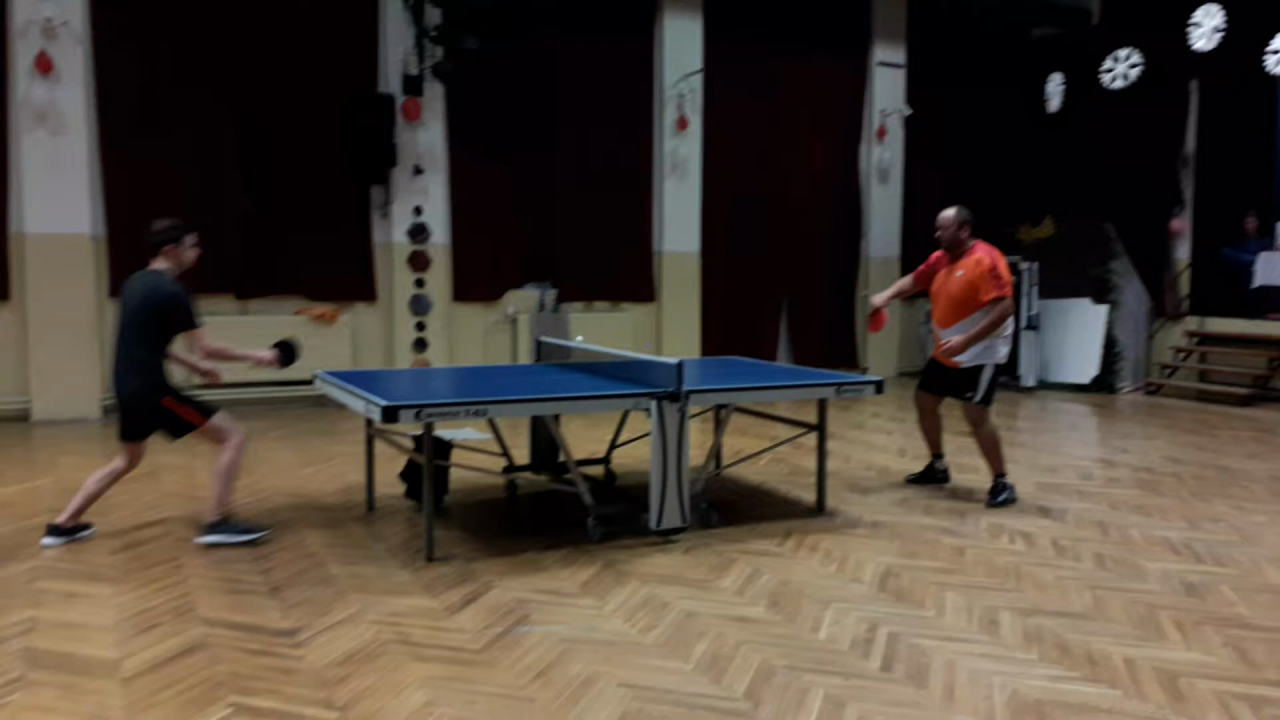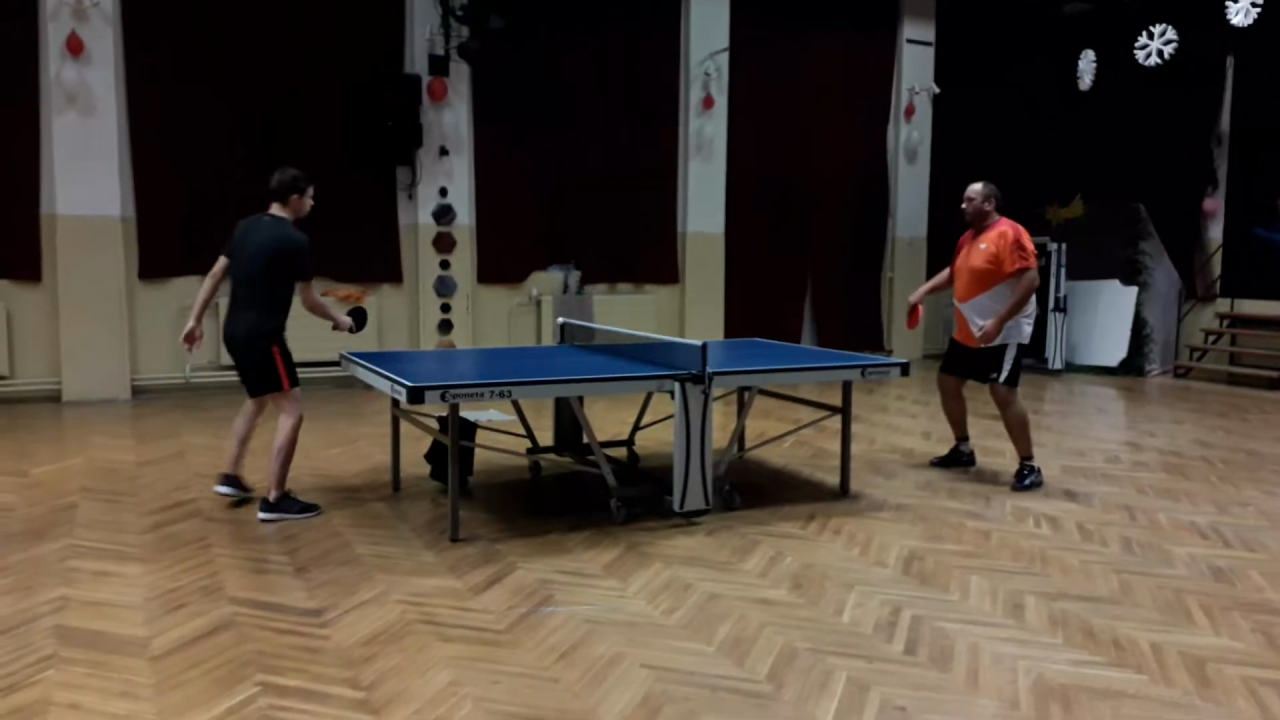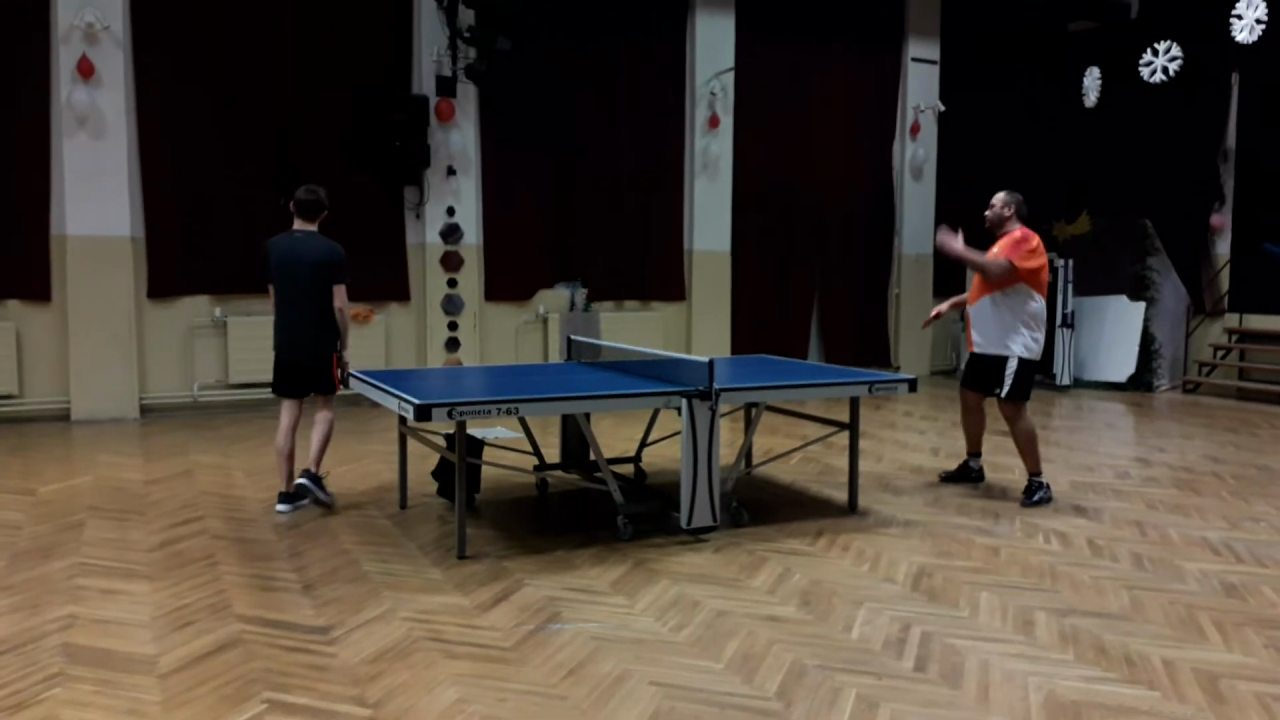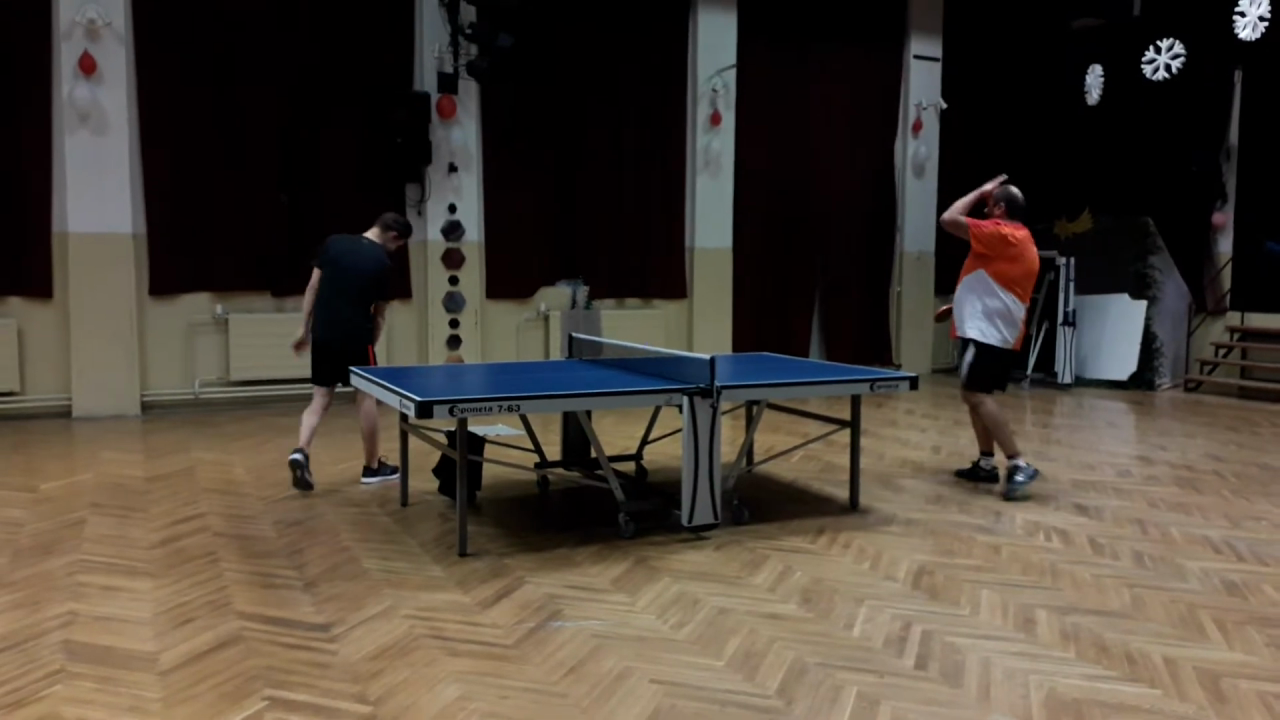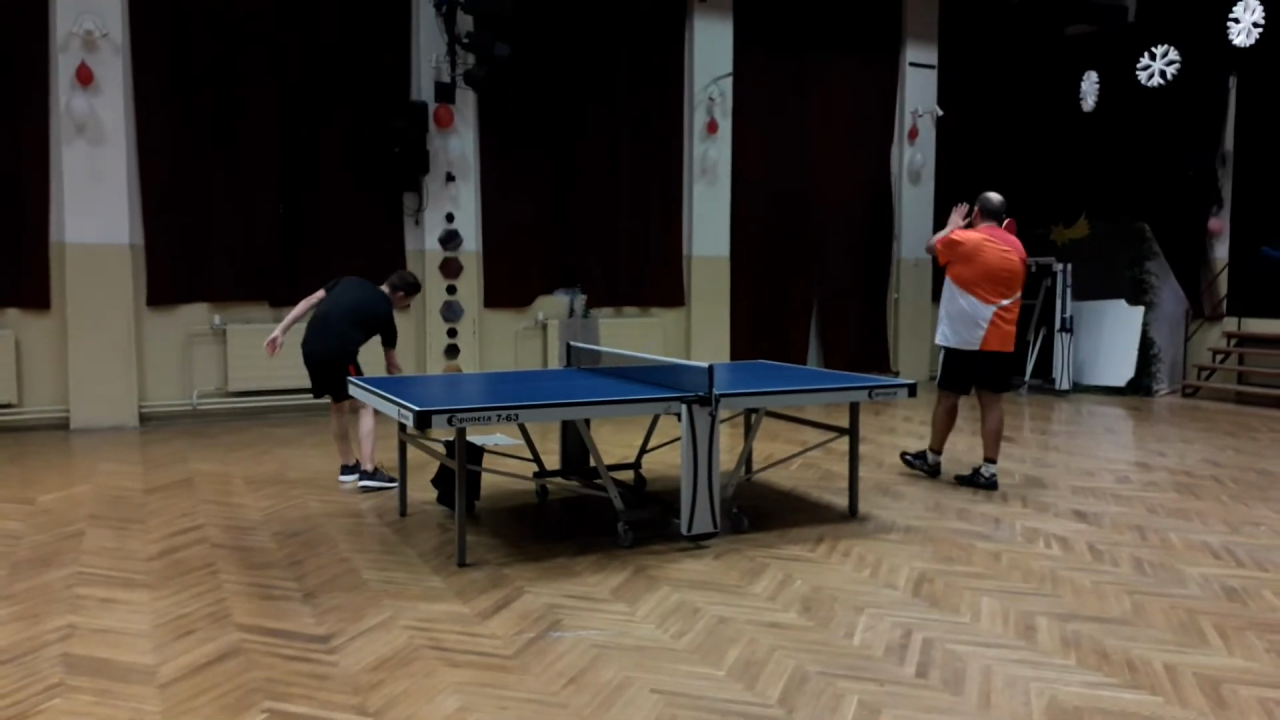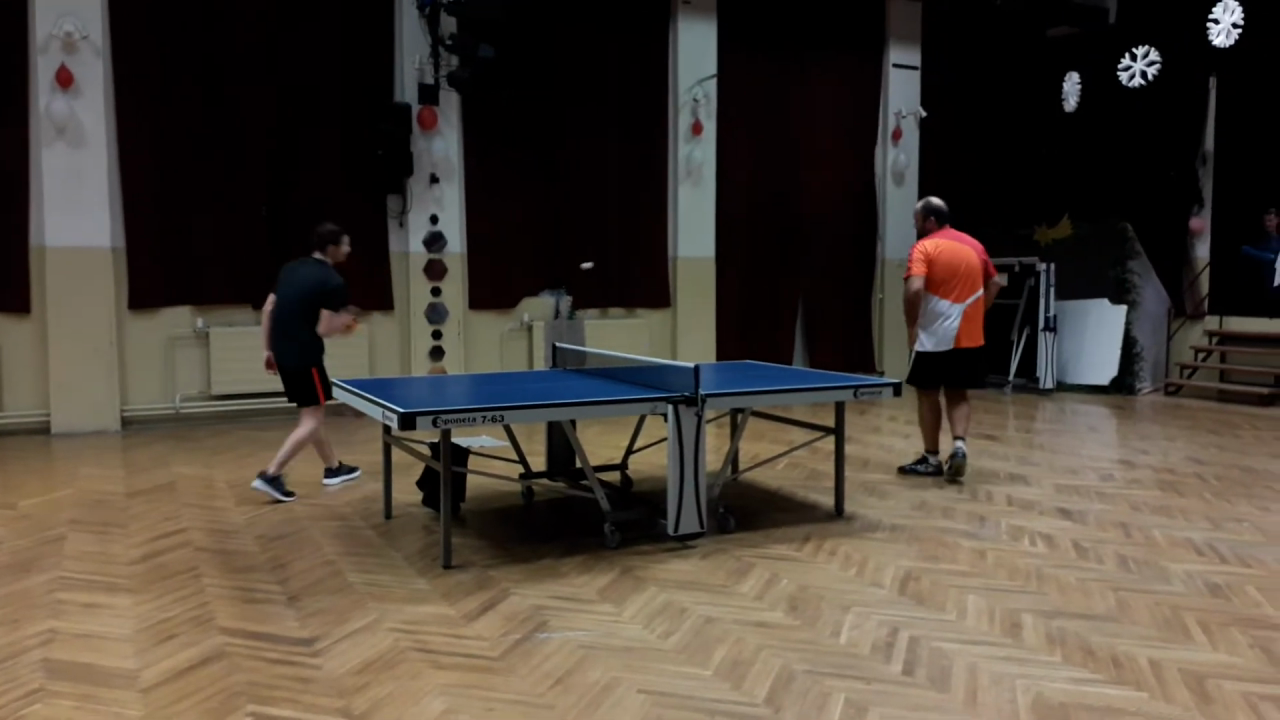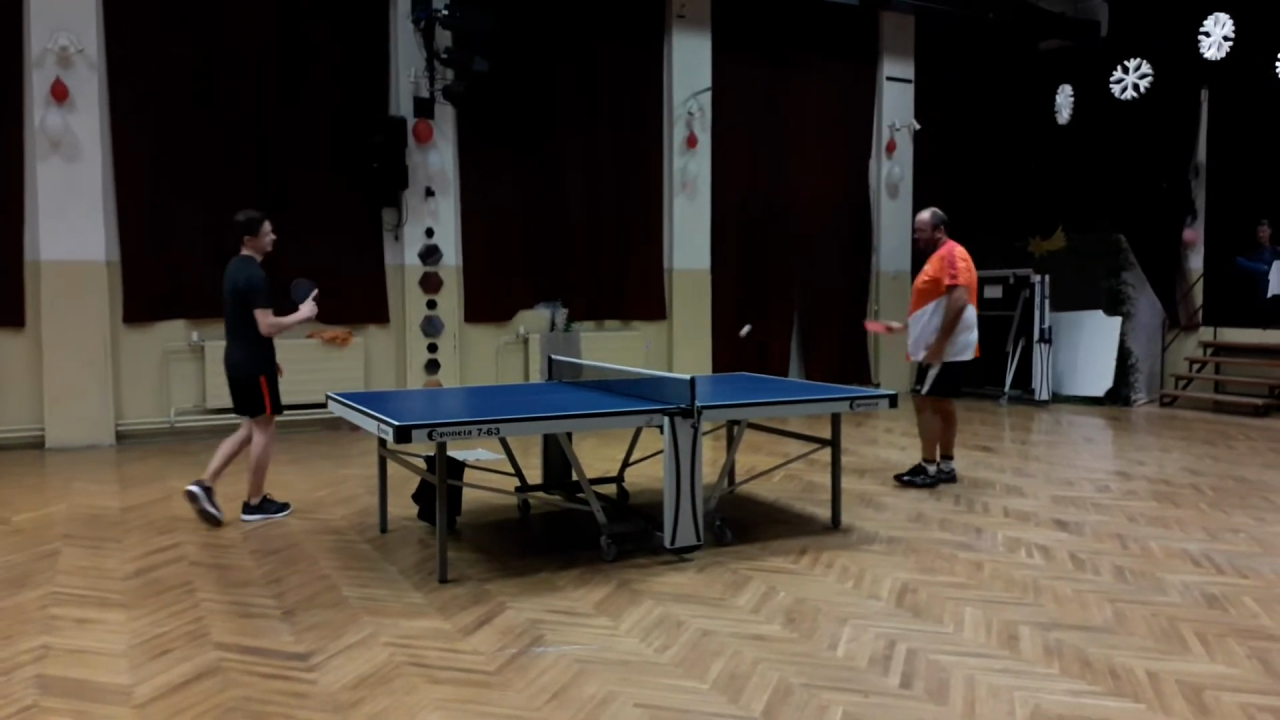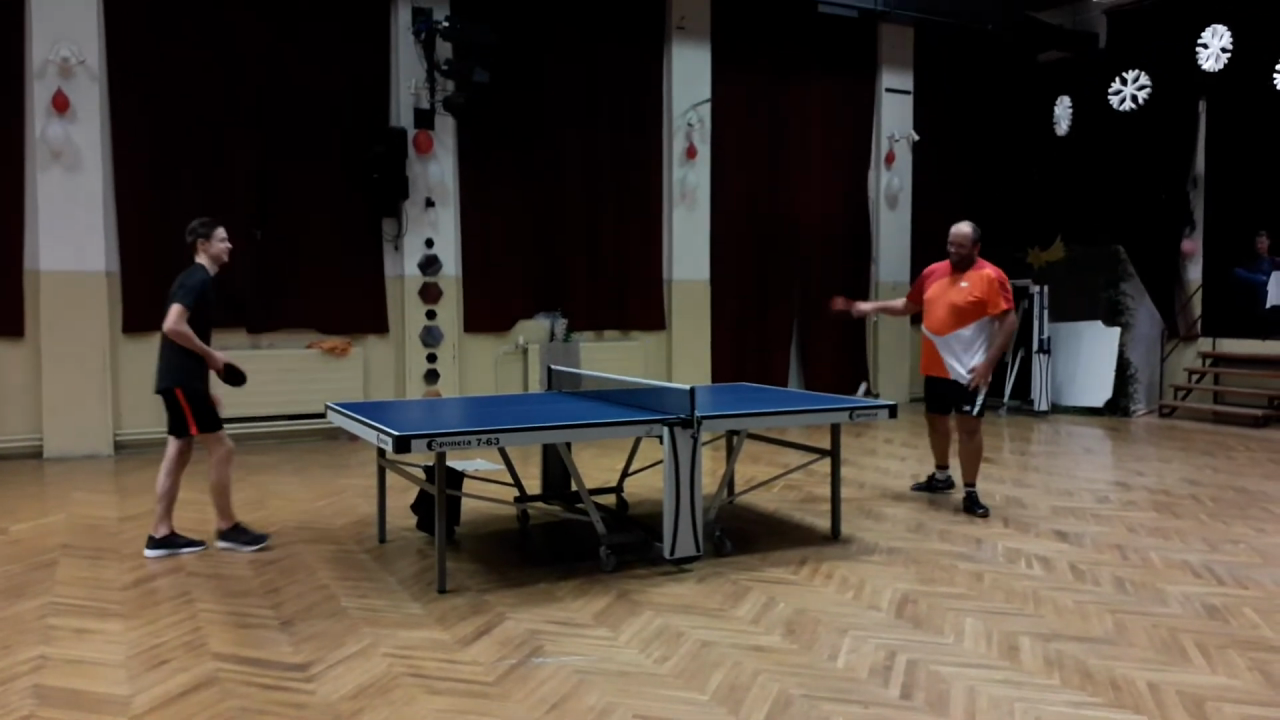
dt=0.5s
person 1, frame 1
left shoulder: (135, 283)
right shoulder: (171, 293)
right elbow: (205, 348)
left wrist: (192, 364)
right wrist: (254, 356)
left hip: (128, 389)
right hip: (152, 391)
left knee: (127, 459)
right knee: (232, 437)
left ankle: (63, 525)
right ankle: (216, 523)
person 1, frame 2
left shoulder: (245, 228)
right shoulder: (294, 240)
left elbow: (214, 276)
right elbow: (308, 301)
left wrist: (194, 320)
right wrist: (337, 320)
left hip: (235, 332)
right hip: (263, 336)
left knee: (256, 401)
right knee: (291, 411)
left ankle: (231, 476)
right ankle: (274, 499)
person 1, frame 3
left shoulder: (273, 247)
right shoulder: (332, 251)
left elbow: (274, 299)
right elbow: (340, 306)
right wrist: (343, 348)
left hip: (285, 344)
right hip: (321, 344)
left knee: (288, 415)
right knee: (325, 410)
left ankle: (287, 492)
right ankle: (310, 473)
person 1, frame 4
left shoulder: (333, 243)
right shoulder: (383, 263)
left elbow: (312, 288)
right elbow: (378, 316)
left wrist: (305, 329)
right wrist: (370, 346)
left hip: (322, 334)
right hip: (356, 337)
left knee: (320, 400)
right knee: (365, 400)
left ankle: (301, 451)
right ankle: (372, 466)
person 1, frame 5
left shoulder: (350, 282)
right shoulder: (385, 314)
left elbow: (309, 301)
right elbow: (392, 367)
left wrist: (280, 331)
left hip: (311, 348)
right hip: (338, 353)
left knee: (339, 406)
right knee: (364, 407)
left ankle: (349, 465)
right ankle: (369, 471)
person 1, frame 6
left shoulder: (291, 268)
right shoulder: (333, 282)
left elbow: (268, 309)
right elbow: (324, 330)
left wrist: (269, 349)
right wrist: (342, 321)
left hip: (282, 353)
right hip: (304, 355)
left knee: (310, 413)
right knee: (314, 418)
left ankle: (333, 467)
right ankle: (270, 474)
person 1, frame 7
left shoulder: (235, 268)
right shoulder: (255, 275)
right elbow: (267, 326)
left wrist: (269, 357)
right wrist: (302, 314)
left hip: (238, 361)
right hip: (254, 364)
left knee: (247, 430)
right knee: (264, 430)
left ankle: (204, 484)
right ankle: (255, 503)
person 1, frame 8
left shoulder: (197, 280)
right shoulder: (197, 279)
right elbow: (172, 327)
left wrist: (208, 368)
right wrist: (209, 355)
left hip: (181, 380)
right hip: (183, 380)
left knee: (177, 454)
right knee: (221, 449)
left ankle: (161, 535)
right ankle: (227, 528)
person 2, frame 1
left shoulder: (987, 261)
right shoulder: (940, 259)
left elbow: (1005, 308)
right elbow: (915, 280)
left wrist: (966, 341)
right wrist: (887, 295)
left hip: (981, 352)
right hip: (947, 352)
left knee: (975, 412)
right knee: (924, 399)
left ankle: (1003, 483)
right ankle: (938, 466)
person 2, frame 2
left shoulder: (1009, 234)
right shoulder: (968, 238)
left elbow: (1031, 280)
right elbow: (953, 272)
left wrist: (999, 322)
right wrist: (923, 291)
left hip: (1004, 334)
right hip: (967, 332)
left knee: (1003, 394)
right knee: (947, 383)
left ankle: (1029, 466)
right ankle: (963, 450)
person 2, frame 3
left shoulder: (1024, 240)
right shoulder: (1002, 244)
left elbow: (997, 270)
left wrist: (960, 251)
right wrist: (950, 304)
left hip: (1014, 345)
right hip: (988, 343)
left knee: (1012, 408)
right knee: (969, 397)
left ankle: (1038, 482)
right ankle: (973, 465)
person 2, frame 4
left shoulder: (1000, 235)
right shoulder: (1020, 240)
left elbow: (948, 219)
left wrist: (979, 191)
right wrist: (961, 304)
left hip: (985, 332)
right hip: (994, 332)
left knee: (978, 396)
right knee: (977, 396)
left ankle: (1019, 465)
right ankle: (986, 463)
person 2, frame 5
left shoulder: (962, 240)
right shoulder: (1016, 247)
left elbow: (934, 245)
left wrist: (953, 224)
left hip: (962, 337)
right hip: (1000, 340)
left knee: (947, 397)
right knee: (992, 402)
left ankle: (932, 458)
right ankle: (988, 470)
person 2, frame 6
left shoulder: (924, 247)
right shoulder: (973, 246)
left elbow: (914, 290)
right elbow: (994, 283)
left wrist: (912, 326)
left hip: (933, 337)
right hip: (968, 337)
left knee: (927, 396)
right knee: (958, 396)
left ankle: (932, 460)
right ankle: (959, 446)
person 2, frame 7
left shoulder: (950, 256)
right shoulder: (938, 257)
left elbow: (958, 301)
left wrist: (936, 344)
right wrist: (906, 326)
left hip: (947, 350)
right hip: (942, 350)
left knee: (924, 403)
right knee: (942, 404)
left ankle: (929, 468)
right ankle: (944, 464)
person 2, frame 8
left shoulder: (991, 277)
right shoulder: (933, 273)
left elbow: (1009, 323)
right elbow: (909, 305)
left wrist: (988, 363)
right wrist: (871, 307)
left hip: (968, 370)
right hip: (936, 366)
left knee: (969, 426)
right knee: (936, 420)
left ankle: (970, 493)
right ankle: (941, 476)
